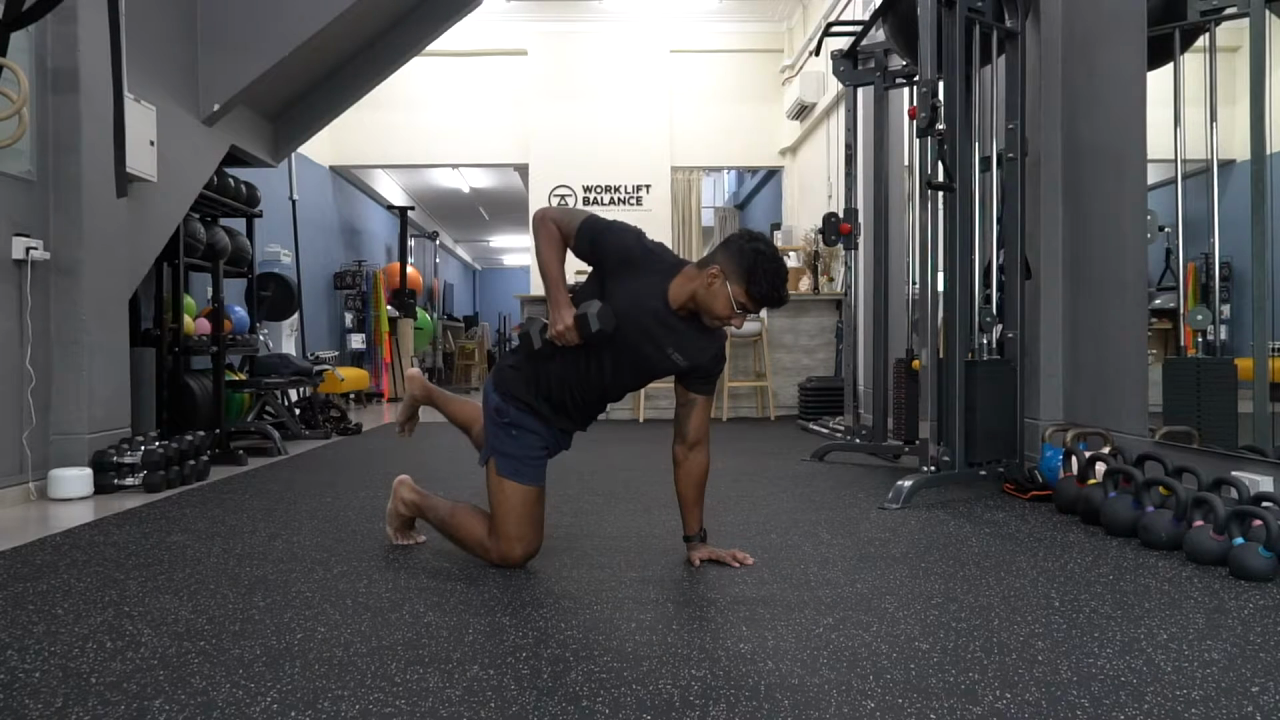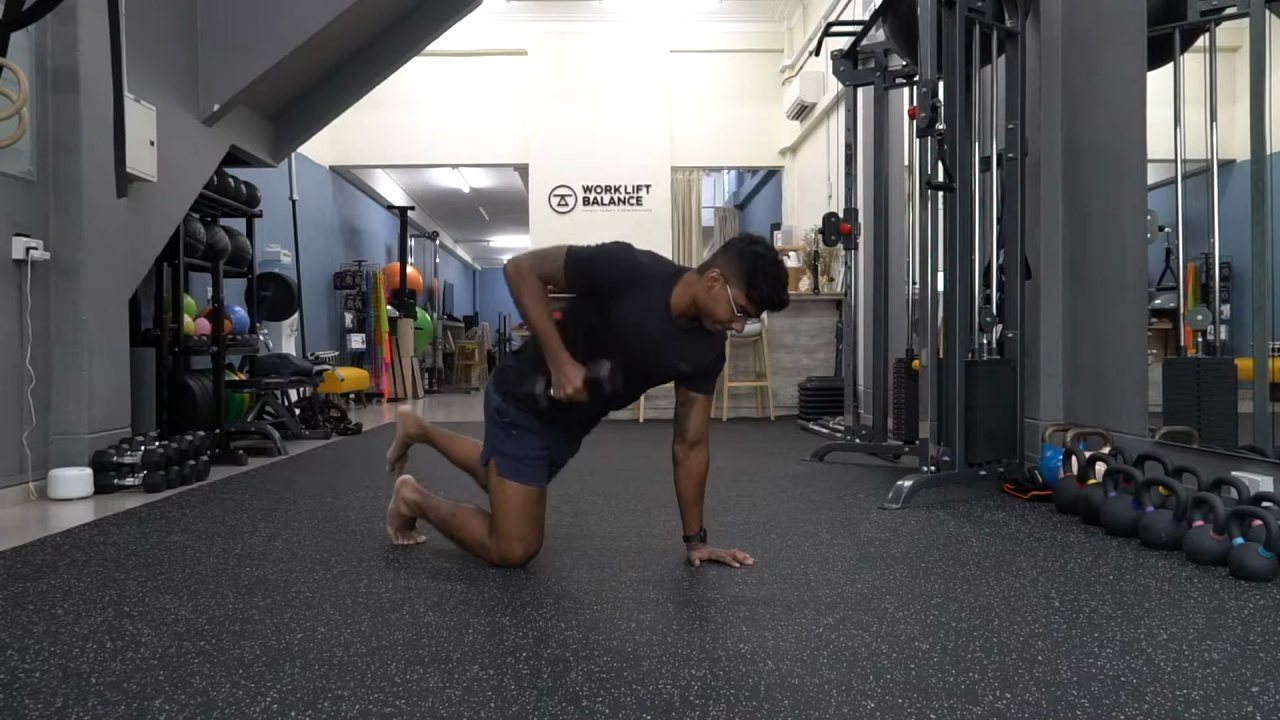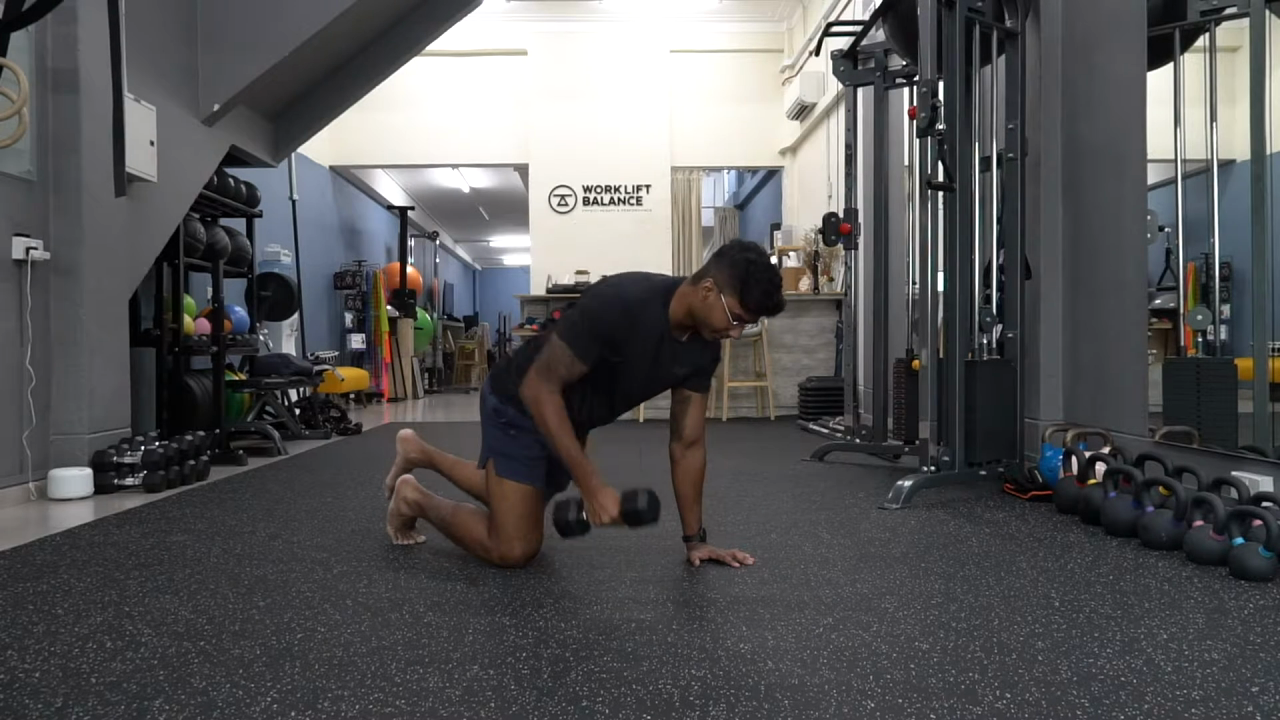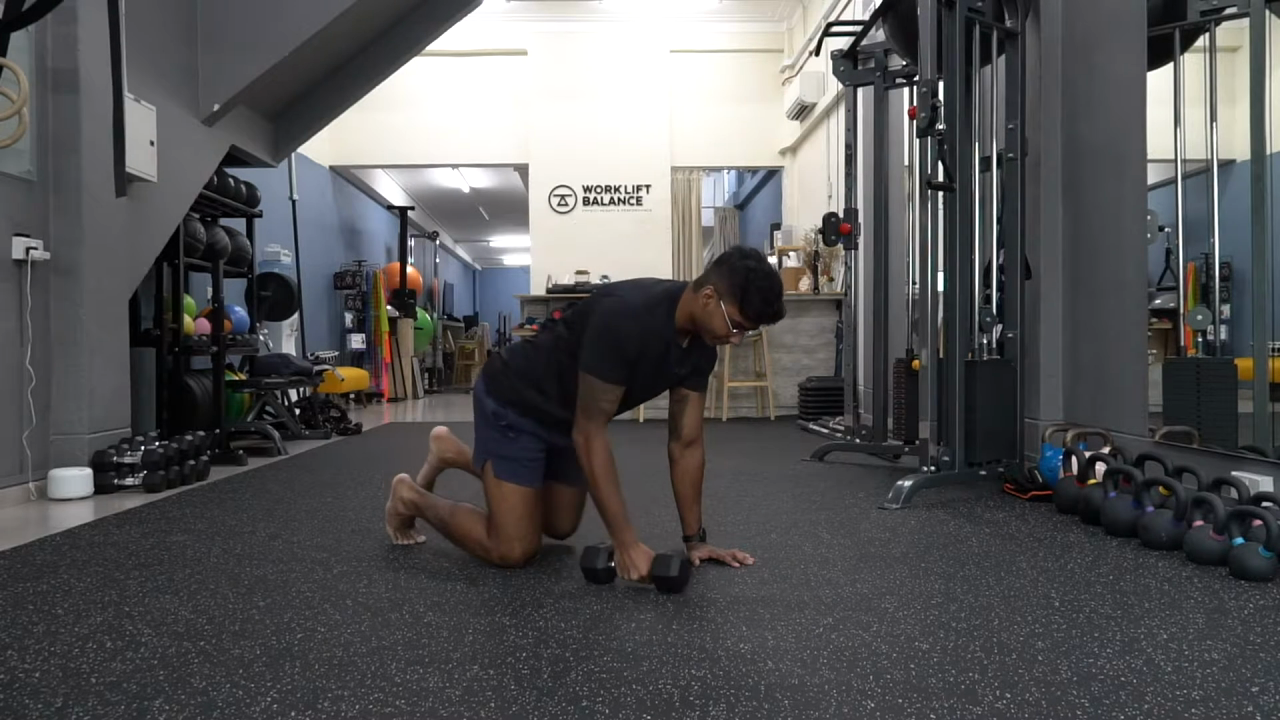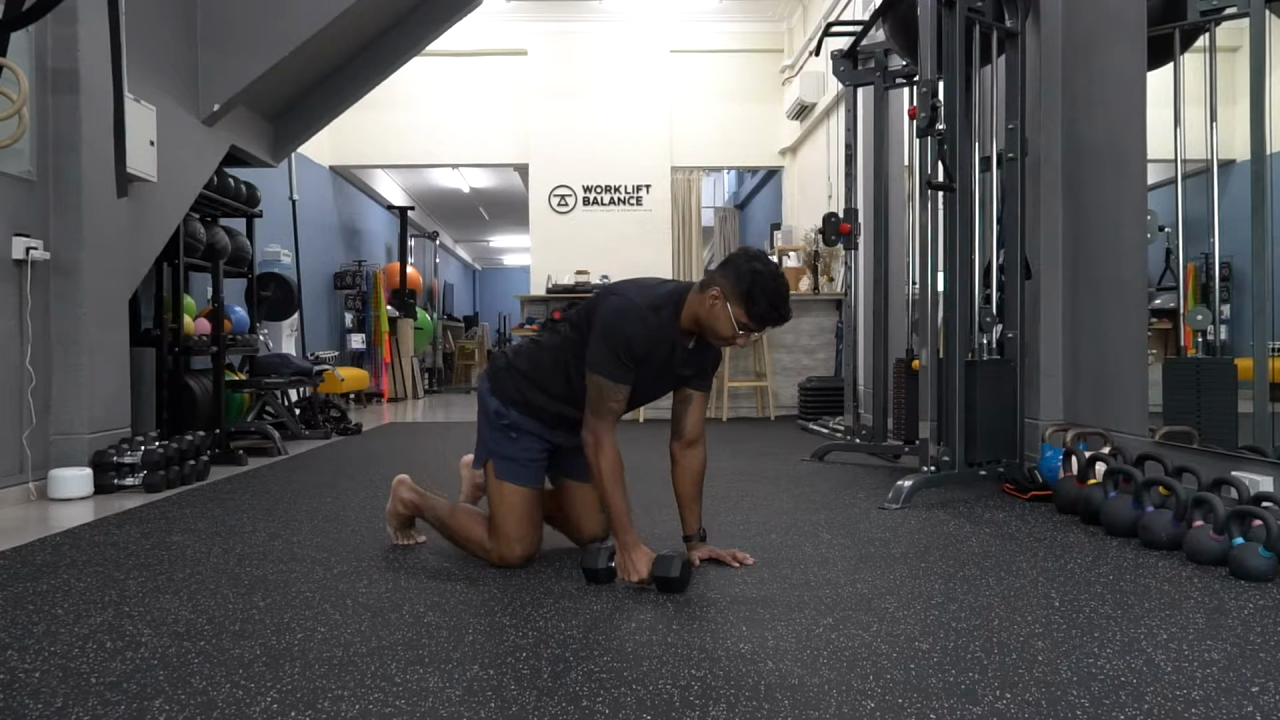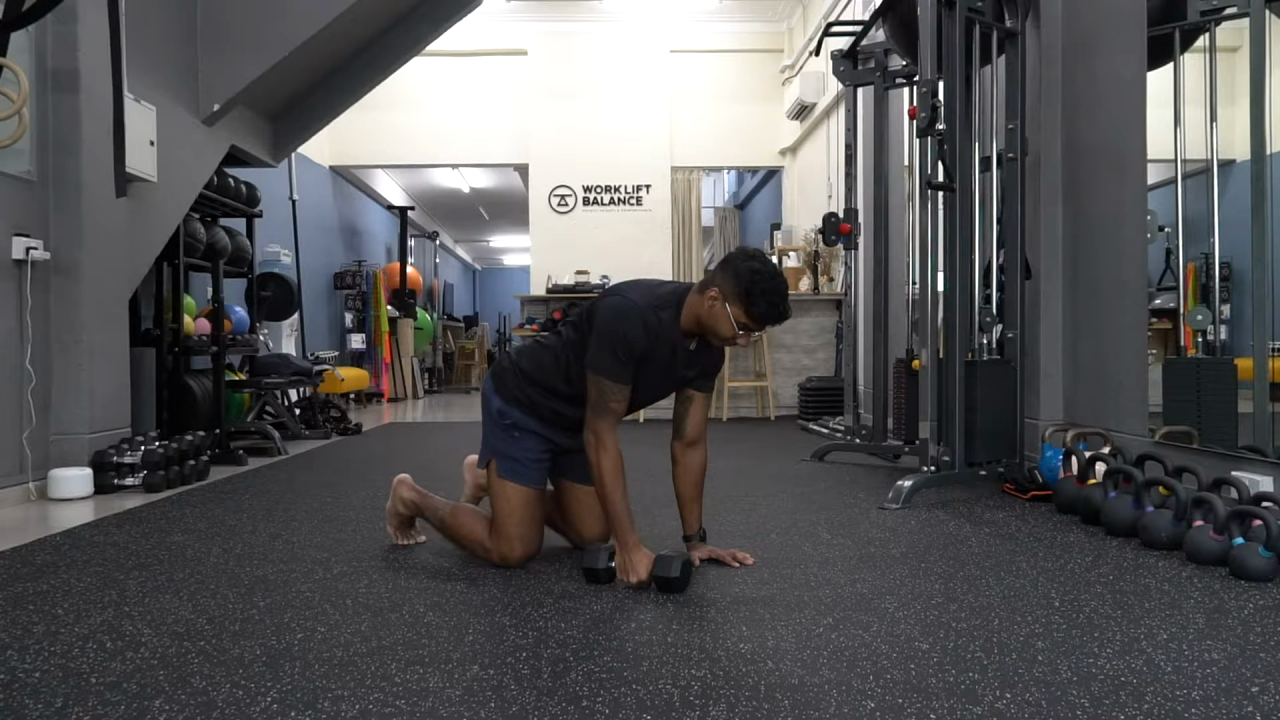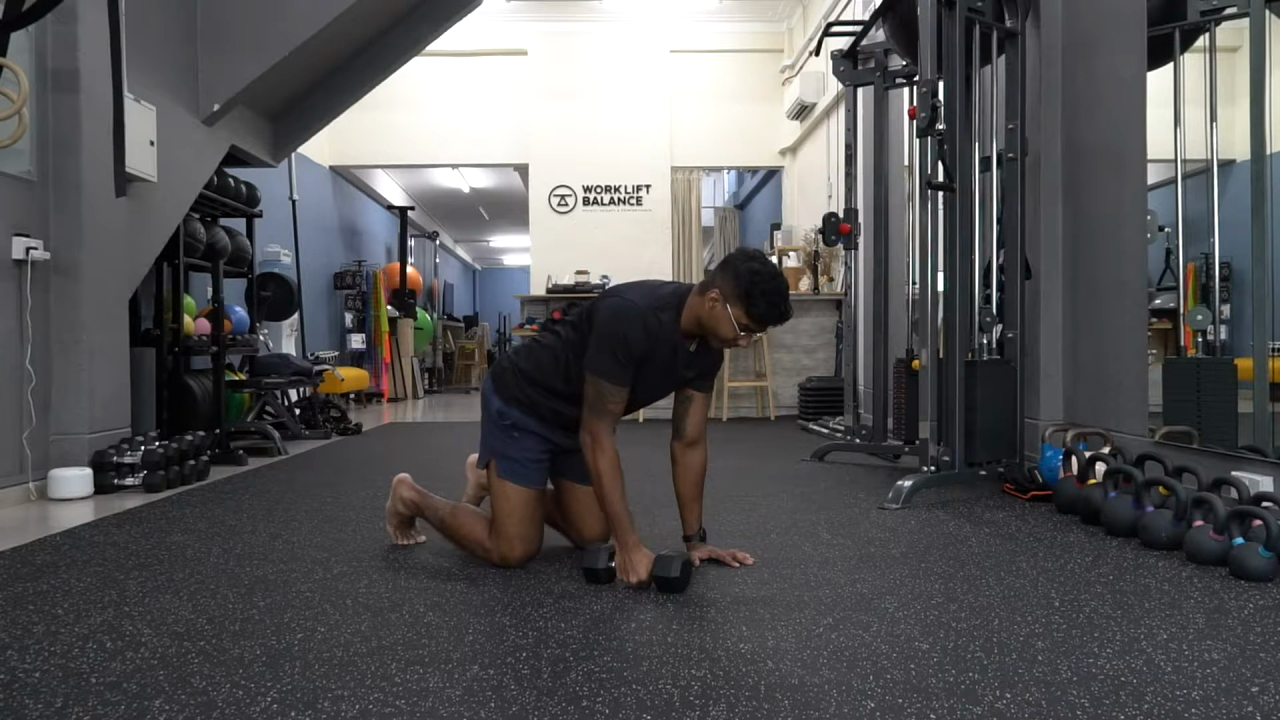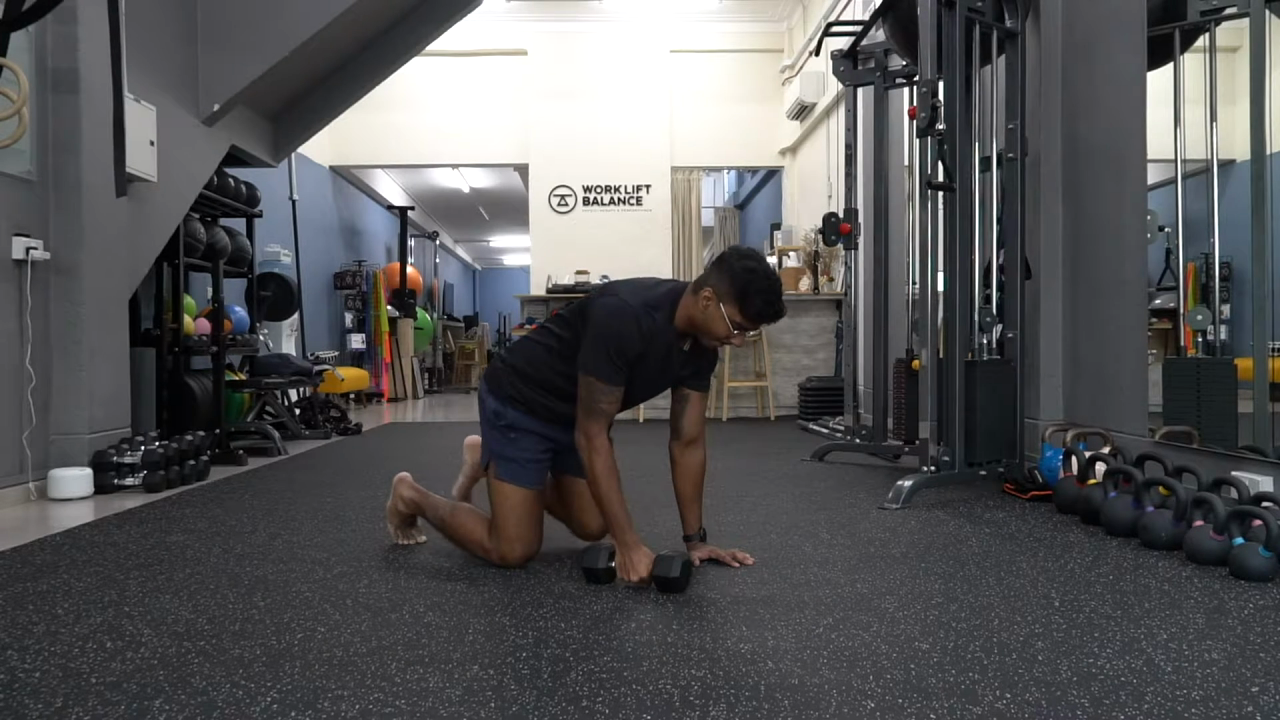
dt=0.4s
person 1, frame 1
left shoulder: (707, 348)
right shoulder: (632, 255)
left elbow: (691, 444)
right elbow: (547, 220)
left wrist: (695, 539)
right wrist: (559, 304)
left hip: (571, 415)
right hip: (523, 396)
left knee: (502, 449)
right knee: (512, 550)
left ankle: (424, 390)
right ankle: (413, 499)
person 1, frame 2
left shoulder: (708, 349)
right shoulder: (629, 272)
left elbow: (690, 444)
right elbow: (521, 269)
left wrist: (695, 539)
right wrist: (560, 360)
left hip: (573, 419)
right hip: (524, 399)
left knee: (504, 483)
right knee: (513, 549)
left ankle: (419, 428)
right ankle: (414, 499)
person 1, frame 3
left shoulder: (703, 349)
right shoulder: (621, 303)
left elbow: (687, 443)
right elbow: (538, 387)
left wrist: (695, 539)
right wrist: (592, 486)
left hip: (567, 422)
right hip: (518, 405)
left knee: (518, 505)
right knee: (514, 550)
left ankle: (419, 453)
right ankle: (414, 499)
person 1, frame 4
left shoulder: (701, 347)
right shoulder: (626, 315)
left elbow: (686, 443)
right elbow: (589, 434)
left wrist: (695, 538)
right wrist: (626, 542)
left hip: (564, 415)
right hip: (514, 402)
left knee: (559, 526)
right knee: (513, 549)
left ankle: (452, 451)
right ankle: (411, 498)
person 1, frame 5
left shoulder: (705, 346)
right shoulder: (631, 315)
left elbow: (687, 442)
right elbow: (599, 434)
left wrist: (695, 539)
right wrist: (629, 544)
left hip: (570, 415)
right hip: (516, 402)
left knee: (591, 532)
right knee: (513, 551)
left ankle: (486, 476)
right ankle: (410, 498)
person 1, frame 6
left shoulder: (708, 348)
right shoulder: (630, 316)
left elbow: (689, 442)
right elbow: (601, 434)
left wrist: (695, 539)
right wrist: (629, 545)
left hip: (576, 417)
right hip: (522, 403)
left knee: (591, 536)
right knee: (513, 550)
left ankle: (488, 478)
right ankle: (411, 498)
person 1, frame 7
left shoulder: (707, 347)
right shoulder: (630, 317)
left elbow: (689, 442)
right elbow: (598, 436)
left wrist: (695, 539)
right wrist: (629, 545)
left hip: (575, 417)
right hip: (520, 403)
left knee: (592, 535)
right knee: (513, 550)
left ankle: (491, 478)
right ankle: (411, 497)
person 1, frame 8
left shoulder: (702, 344)
right shoulder: (624, 316)
left elbow: (687, 442)
right elbow: (592, 435)
left wrist: (695, 539)
right wrist: (628, 544)
left hip: (574, 411)
right hip: (519, 401)
left knee: (592, 528)
right knee: (514, 551)
left ankle: (487, 459)
right ankle: (412, 498)
